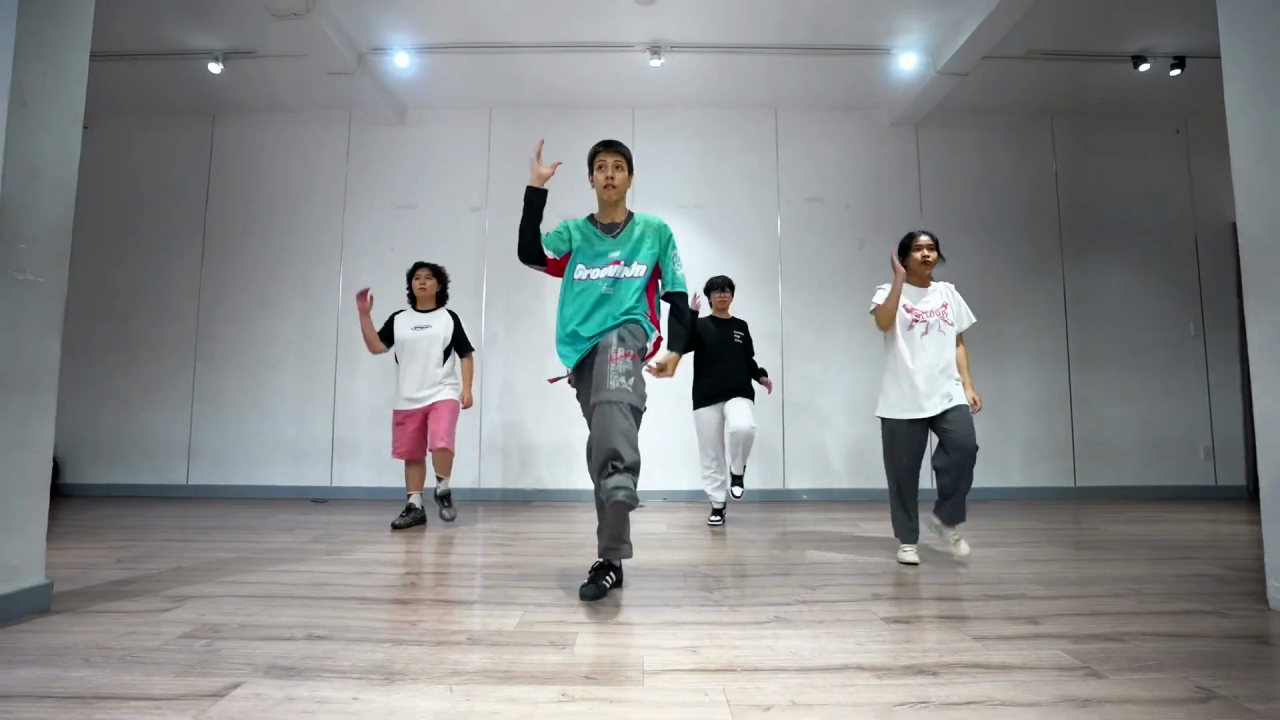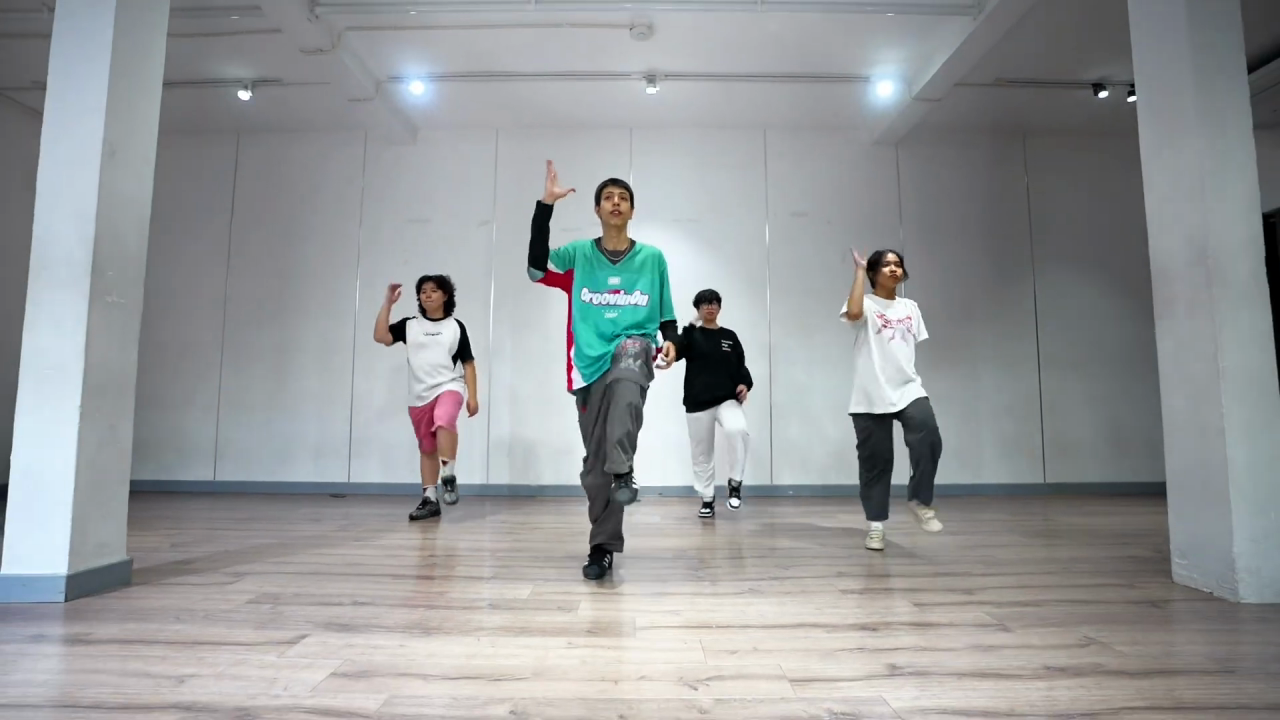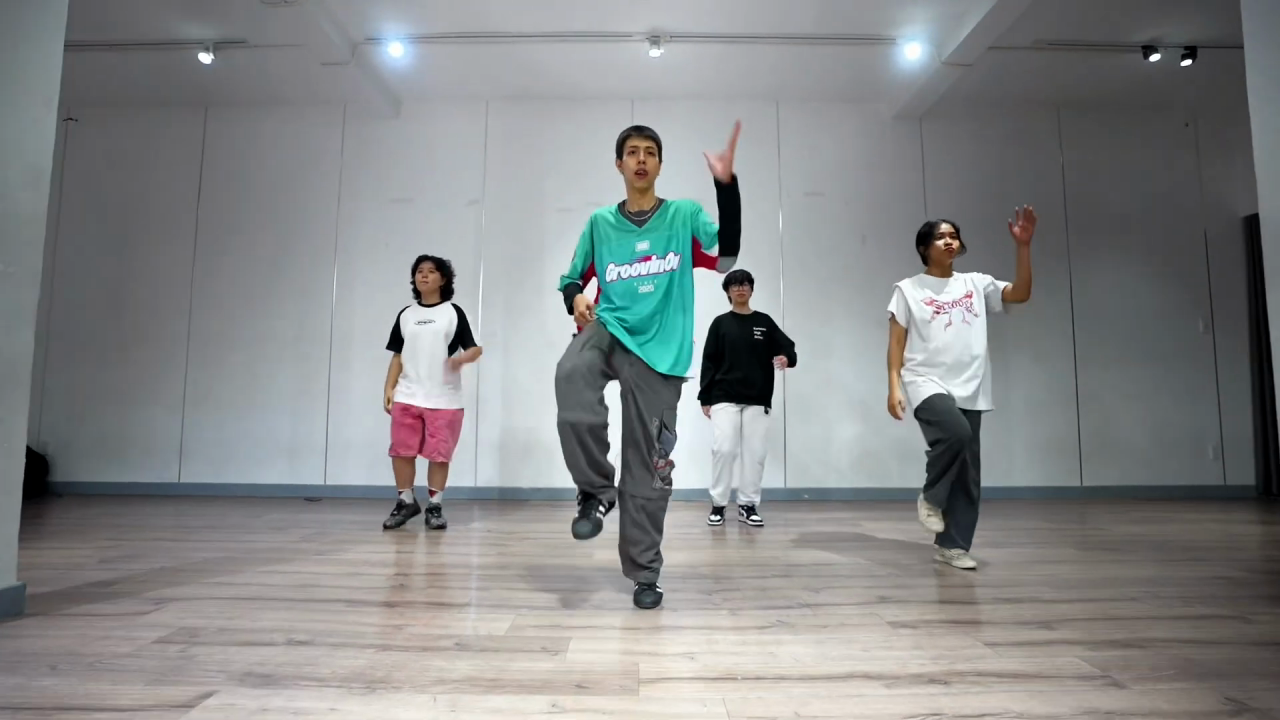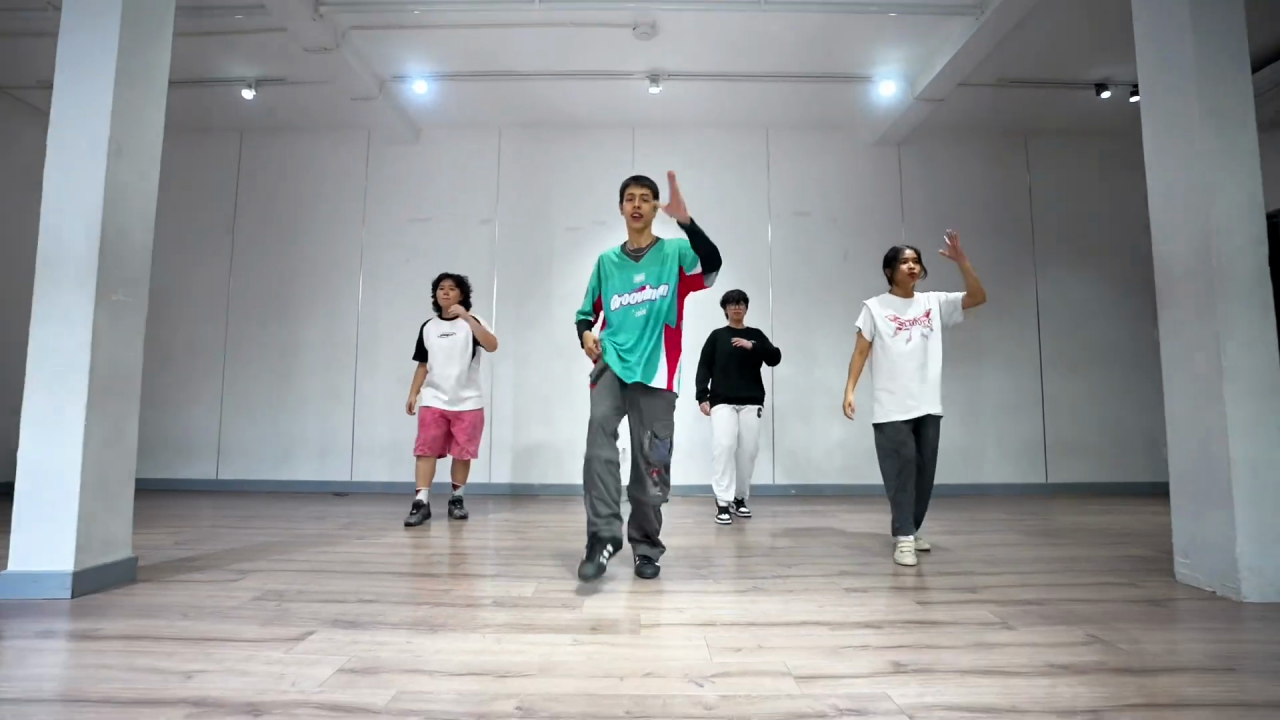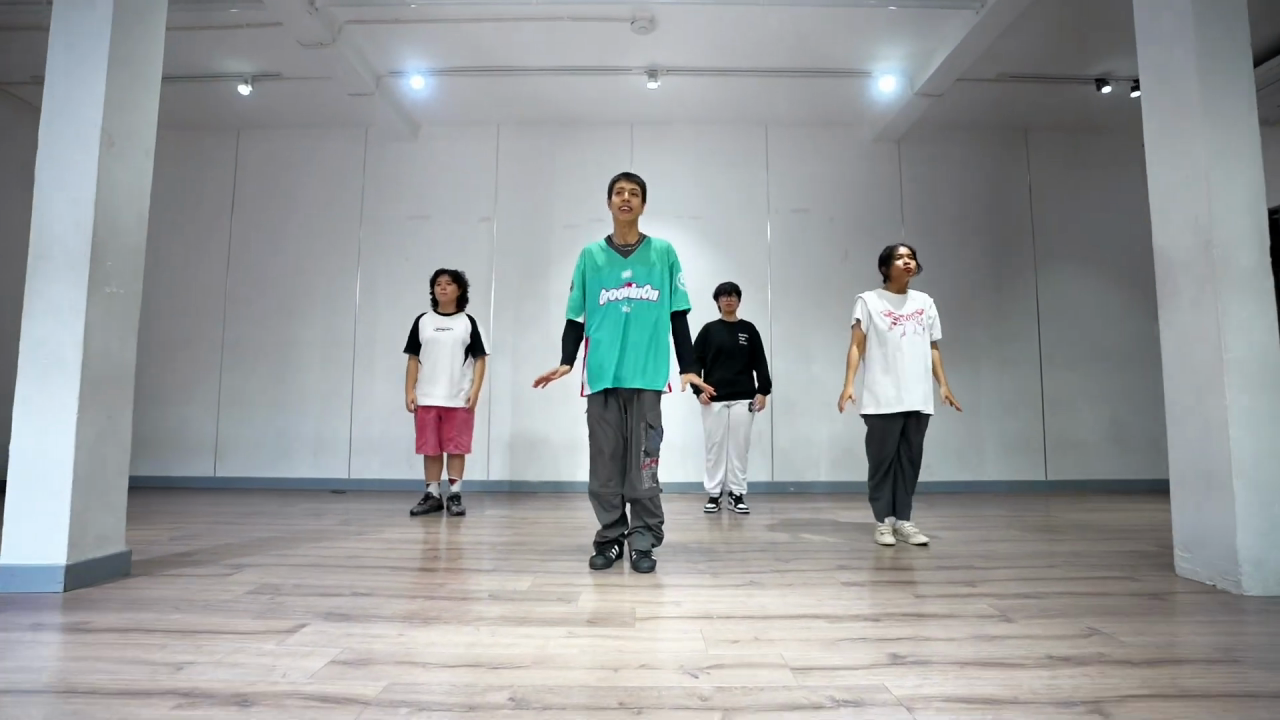
dt=1s
person 1, frame 1
left shoulder: (654, 229)
right shoulder: (572, 230)
left elbow: (676, 293)
right elbow: (530, 256)
left wrist: (676, 346)
right wrist: (536, 187)
left hip: (627, 334)
right hip: (583, 348)
right knee: (601, 452)
left ankle: (619, 474)
right ankle: (610, 558)
person 1, frame 2
left shoulder: (653, 259)
right shoulder: (577, 254)
left elbow: (667, 317)
right elbow: (536, 266)
left wrist: (670, 343)
right wrist: (546, 204)
left hip: (632, 348)
right hip: (590, 363)
left knee: (626, 369)
right knee: (594, 459)
left ankle: (621, 472)
right ankle: (604, 544)
person 1, frame 3
left shoulder: (685, 215)
right shoulder: (600, 223)
left elbow: (726, 254)
right elbow: (570, 279)
left wrist: (726, 181)
right wrist: (576, 298)
left hip: (660, 347)
right hip: (610, 330)
left knee: (650, 460)
right knee: (573, 372)
left ankle: (644, 571)
right ankle: (596, 489)
person 1, frame 4
left shoulder: (674, 252)
right shoulder: (606, 260)
left elbow: (713, 264)
right elbow: (586, 311)
left wrist: (684, 220)
right wrist: (585, 333)
left hip: (655, 368)
right hip: (612, 362)
left knee: (651, 463)
right knee: (599, 449)
left ankle: (645, 549)
right ankle: (602, 540)
person 1, frame 5
left shoulder: (663, 252)
right shoulder: (590, 255)
left elbow: (677, 314)
right elbow: (576, 315)
left wrist: (687, 367)
right wrist: (566, 361)
left hip: (646, 373)
right hip: (602, 373)
left knee: (643, 459)
right knee: (605, 459)
left ankle: (643, 541)
right ankle: (610, 538)
person 2, frame 1
left shoulder: (949, 293)
right shoulder: (889, 293)
left elbow: (958, 344)
right elbow: (883, 323)
left wrist: (968, 385)
right wrist: (899, 281)
left hip: (947, 393)
right hip: (904, 397)
left knee: (963, 447)
right knee: (904, 469)
left ankle: (945, 517)
right ankle: (907, 539)
person 2, frame 2
left shoulder: (910, 307)
right shoulder: (865, 302)
right elbow: (851, 312)
right wrist: (860, 272)
left hip: (909, 390)
right hip: (871, 397)
left knee: (928, 434)
right knee: (875, 461)
left ankle: (920, 501)
right ankle: (876, 524)
person 2, frame 3
left shoulder: (977, 284)
right shoulder: (908, 290)
left elbow: (1021, 294)
right elbow: (897, 344)
left wrist: (1022, 247)
right wrist: (893, 387)
left hip: (969, 389)
right hip: (927, 384)
left knee: (967, 471)
right knee: (956, 433)
left ankle: (952, 544)
right ankle: (932, 497)
person 2, frame 4
left shoulder: (934, 302)
right shoulder: (875, 307)
left elbow: (978, 297)
right elbow: (860, 354)
left wrist: (960, 260)
right wrist: (849, 392)
left hip: (927, 400)
right hip: (892, 402)
left knee: (924, 466)
right knee: (901, 464)
left ankle: (911, 530)
right ankle: (905, 537)
person 2, frame 5
left shoulder: (925, 302)
right shoulder: (869, 300)
left elbow: (933, 347)
right elbow: (857, 345)
left wrist: (944, 385)
right wrist: (848, 384)
left hip: (919, 397)
right hip: (882, 398)
left knee: (910, 459)
right knee: (882, 458)
left ankle: (903, 520)
right ankle: (884, 521)
person 3, frame 1
left shoulder: (449, 318)
right shoulder: (399, 319)
left elbow: (466, 355)
right elbow: (376, 347)
left wrist: (467, 388)
right wrist: (365, 315)
left hip: (443, 394)
right hip: (409, 397)
left knee: (442, 445)
right knee: (411, 454)
left ankle: (444, 492)
right ankle: (414, 507)
person 3, frame 2
left shoulder: (456, 326)
right shoulder: (409, 325)
left elbow: (468, 363)
right elbow: (380, 336)
left wrist: (473, 395)
right wrist: (388, 303)
left hip: (450, 387)
right hip: (420, 395)
left knee: (444, 423)
right knee: (427, 448)
left ankle: (448, 475)
right ankle: (430, 499)
person 3, frame 3
left shoulder: (453, 313)
right shoulder: (405, 315)
left elbow: (475, 349)
right elbow: (397, 356)
left wrist: (463, 357)
right wrist: (389, 390)
left hip: (444, 399)
right hip: (408, 395)
left knee: (439, 454)
right knee: (401, 451)
left ankle: (434, 507)
right ankle: (406, 502)
person 3, frame 4
left shoulder: (470, 323)
right shoulder: (428, 327)
left elbow: (492, 346)
right elbow: (422, 365)
left wrist: (467, 317)
right wrist: (412, 394)
left hip: (466, 401)
right hip: (433, 399)
left knee: (462, 452)
right knee: (425, 450)
left ankle: (456, 499)
right ankle: (421, 503)
person 3, frame 5
left shoulder: (468, 322)
right shoulder: (422, 321)
left elbow: (479, 359)
right elbow: (413, 359)
left wrist: (475, 390)
right wrist: (410, 391)
left hip: (459, 398)
right hip: (427, 397)
left knee: (456, 447)
right knee: (430, 447)
left ankle: (454, 496)
right ankle: (432, 495)
person 4, frame 1
left shoulder: (741, 326)
right shoulder: (700, 324)
left wrist: (761, 375)
left hip: (738, 393)
right hip: (707, 397)
left knee: (744, 427)
right knee: (711, 453)
left ankle: (737, 471)
right ankle: (718, 504)
person 4, frame 2
left shoulder: (730, 336)
right shoulder: (690, 334)
left elbow: (740, 366)
right elbow: (674, 354)
left wrist: (746, 383)
right wrist: (690, 329)
left hip: (728, 399)
right hip: (698, 403)
left knee: (738, 430)
right knee: (701, 454)
left ankle: (735, 483)
right ankle: (707, 499)
person 4, frame 3
left shoulder: (764, 322)
right shoulder: (720, 323)
left elbow: (786, 349)
right elbow: (709, 362)
left wrist: (787, 358)
right wrist: (705, 397)
left hip: (758, 400)
right hip: (724, 398)
left knee: (755, 454)
right knee: (723, 450)
left ankle: (748, 505)
right ankle: (718, 505)
person 4, frame 4
left shoulder: (755, 335)
right shoulder: (717, 336)
left elbow: (774, 358)
right elbow: (704, 368)
left wrist: (752, 345)
right wrist: (702, 396)
left hip: (751, 402)
right hip: (722, 402)
left knee: (748, 451)
right knee: (724, 448)
left ankle: (739, 498)
right ankle: (723, 503)
person 4, frame 5
left shoulder: (749, 329)
right shoulder: (709, 330)
left elbow: (760, 362)
right elbow: (695, 361)
left wrist: (763, 390)
right wrist: (698, 389)
left hip: (743, 398)
right hip: (714, 398)
left knee: (740, 447)
right knee: (714, 446)
left ankle: (737, 495)
right ankle: (714, 494)
